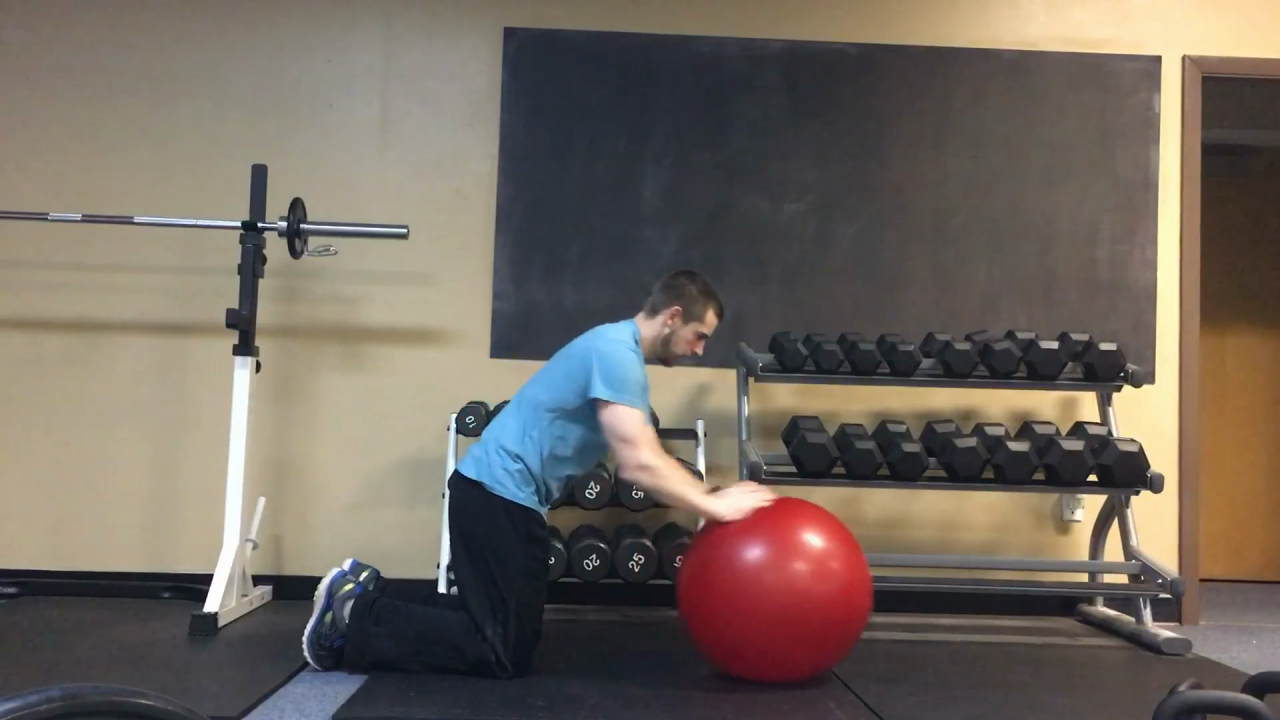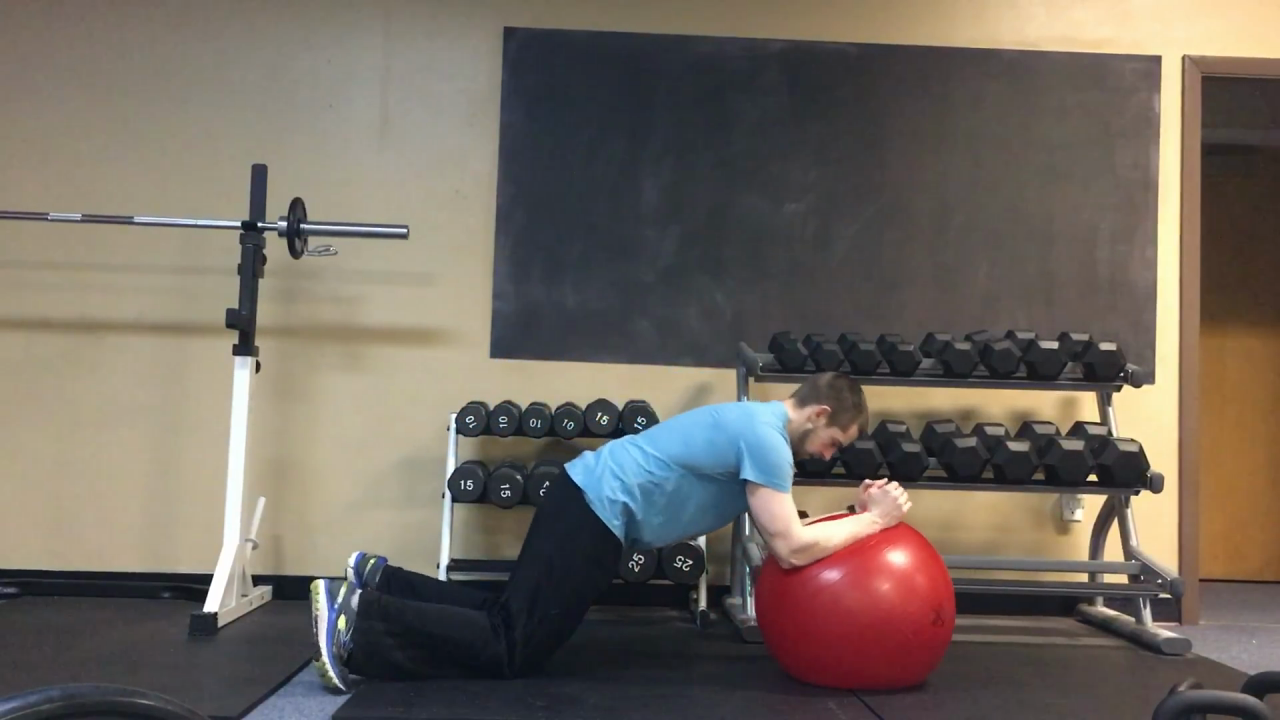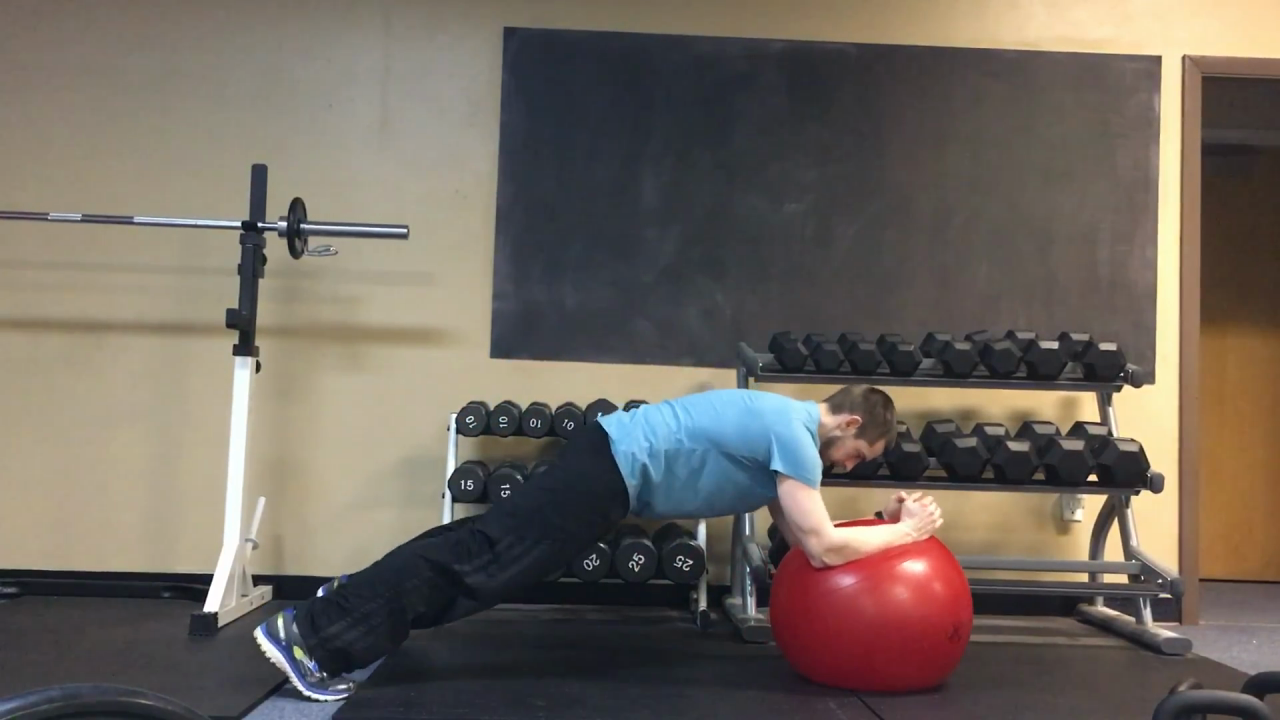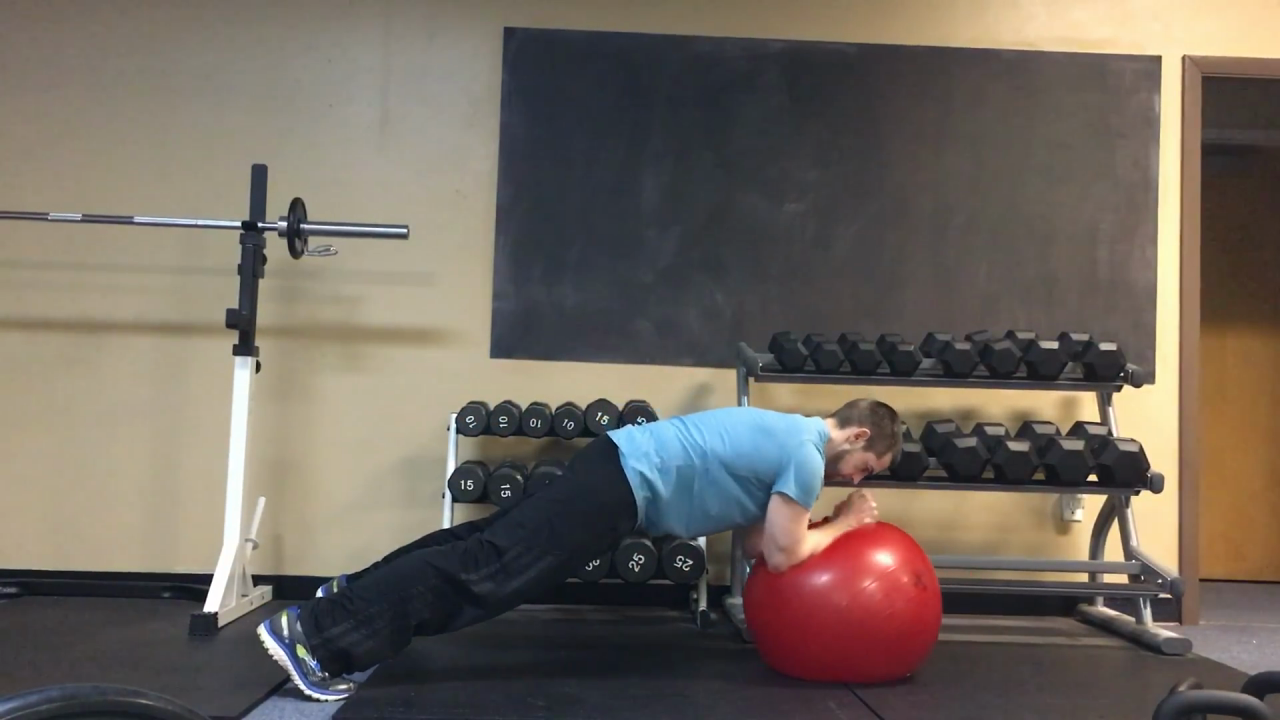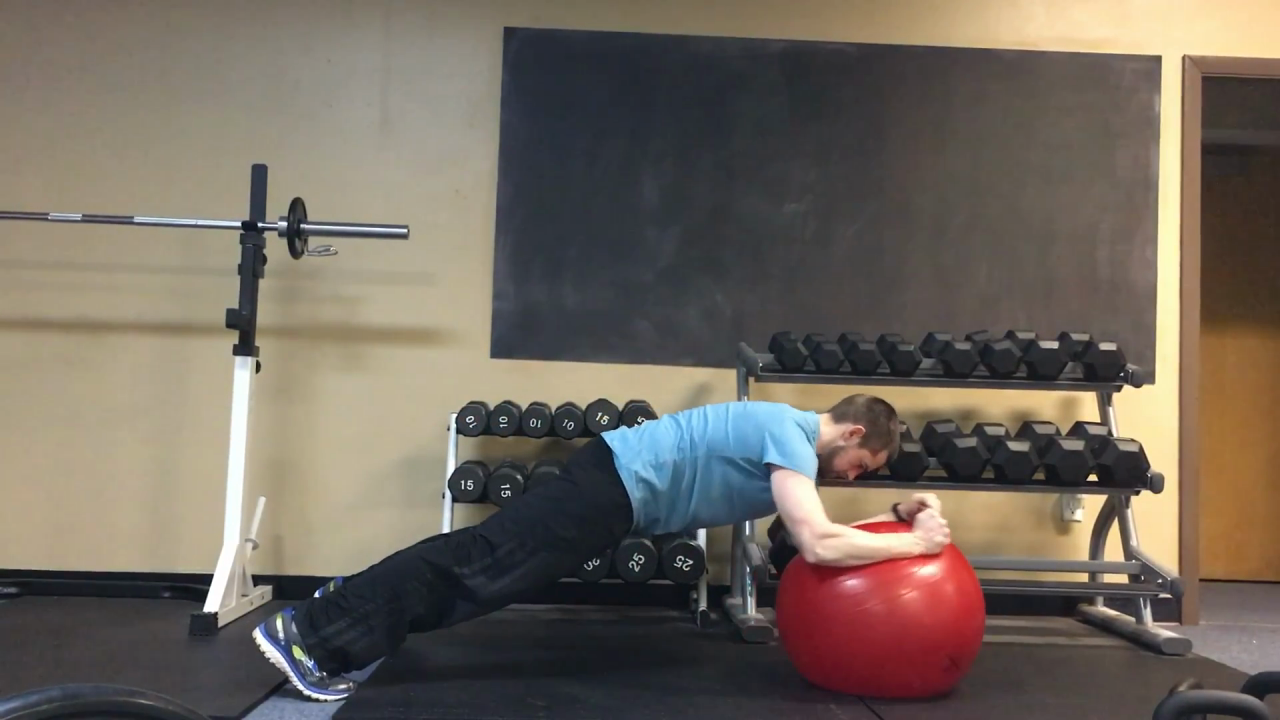
dt=1s
person 1, frame 1
left shoulder: (622, 351)
right shoulder: (617, 353)
left elbow: (653, 456)
right elbow: (638, 465)
left wrist: (714, 497)
right wrist: (715, 508)
left hip: (495, 489)
right hip: (500, 492)
left knee: (501, 625)
right knee: (505, 651)
left ankle: (367, 593)
right ankle: (354, 620)
person 1, frame 2
left shoulder: (756, 423)
right shoulder: (766, 437)
left elbow: (783, 533)
right elbow: (790, 548)
left wrist: (856, 512)
right wrist: (873, 521)
left hip: (585, 497)
right hip: (595, 511)
left knee: (508, 622)
right knee: (512, 647)
left ankle: (377, 586)
right ankle: (357, 624)
person 1, frame 3
left shoulder: (785, 425)
right shoulder: (795, 434)
left elbow: (798, 534)
right elbow: (822, 548)
left wrist: (885, 522)
right wrist: (907, 532)
left hip: (610, 460)
right hip: (611, 469)
left knee: (481, 548)
right knee: (482, 560)
left ankle: (344, 607)
right ankle: (309, 635)
person 1, frame 4
left shoulder: (789, 436)
right shoulder: (805, 455)
left elbow: (758, 543)
right elbow: (785, 558)
left wrist: (830, 523)
right wrist: (844, 523)
left hip: (615, 467)
right hip: (619, 488)
left knee: (483, 548)
right knee: (483, 570)
left ankle: (351, 596)
right ankle: (309, 634)
person 1, frame 5
left shoulder: (788, 433)
right shoulder: (791, 439)
left elbow: (816, 530)
right elbow: (819, 546)
left wrist: (896, 514)
right wrist: (915, 545)
left hip: (614, 478)
right hip: (615, 486)
left knee: (477, 554)
right knee: (476, 568)
left ankle: (343, 602)
right ankle: (307, 634)
